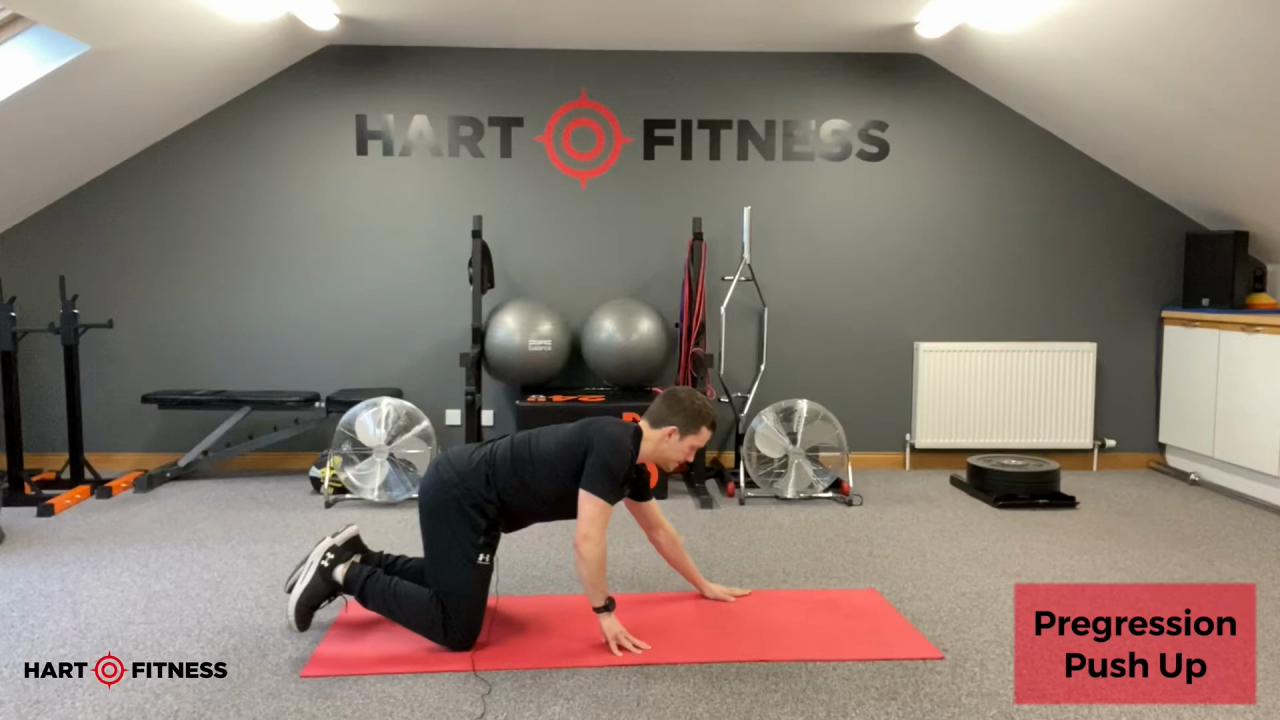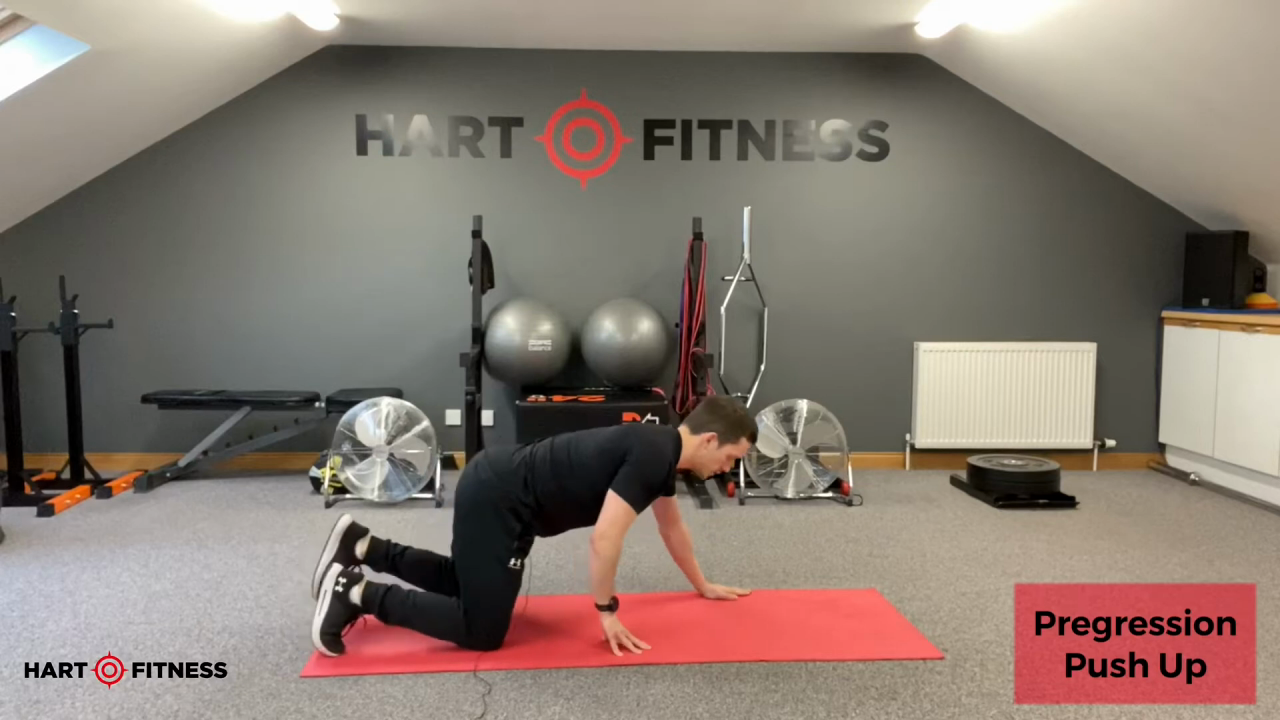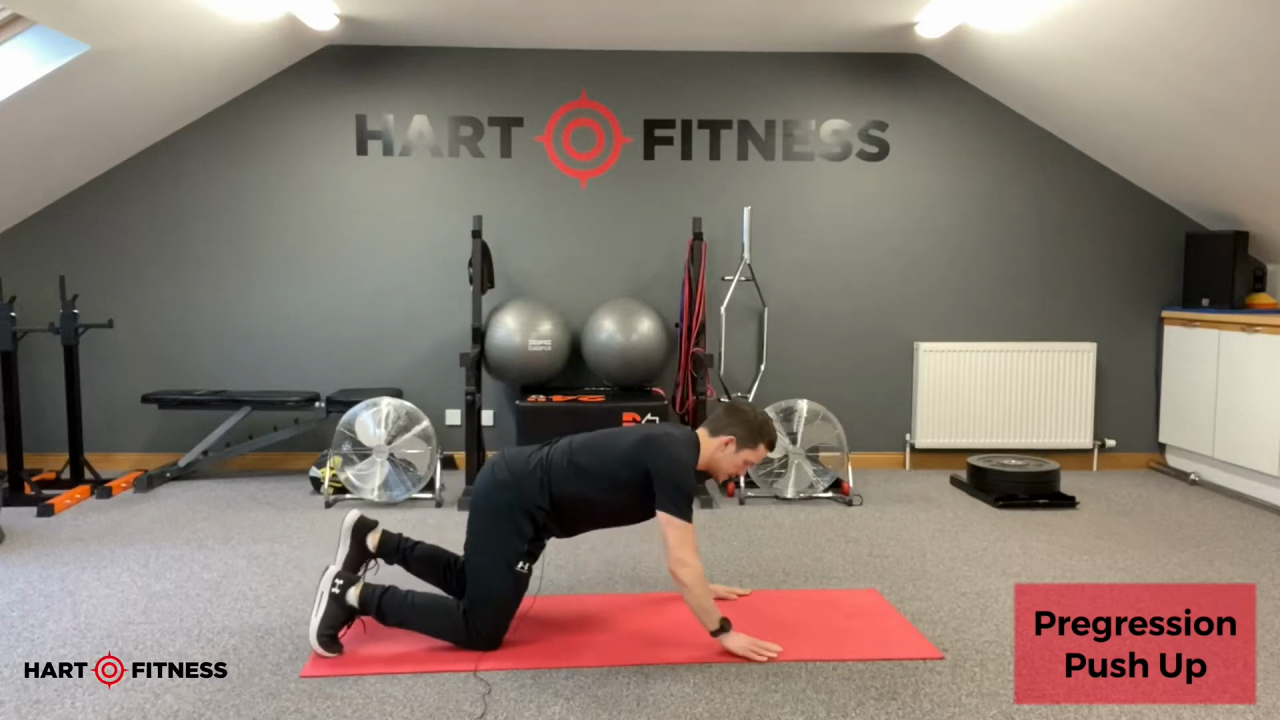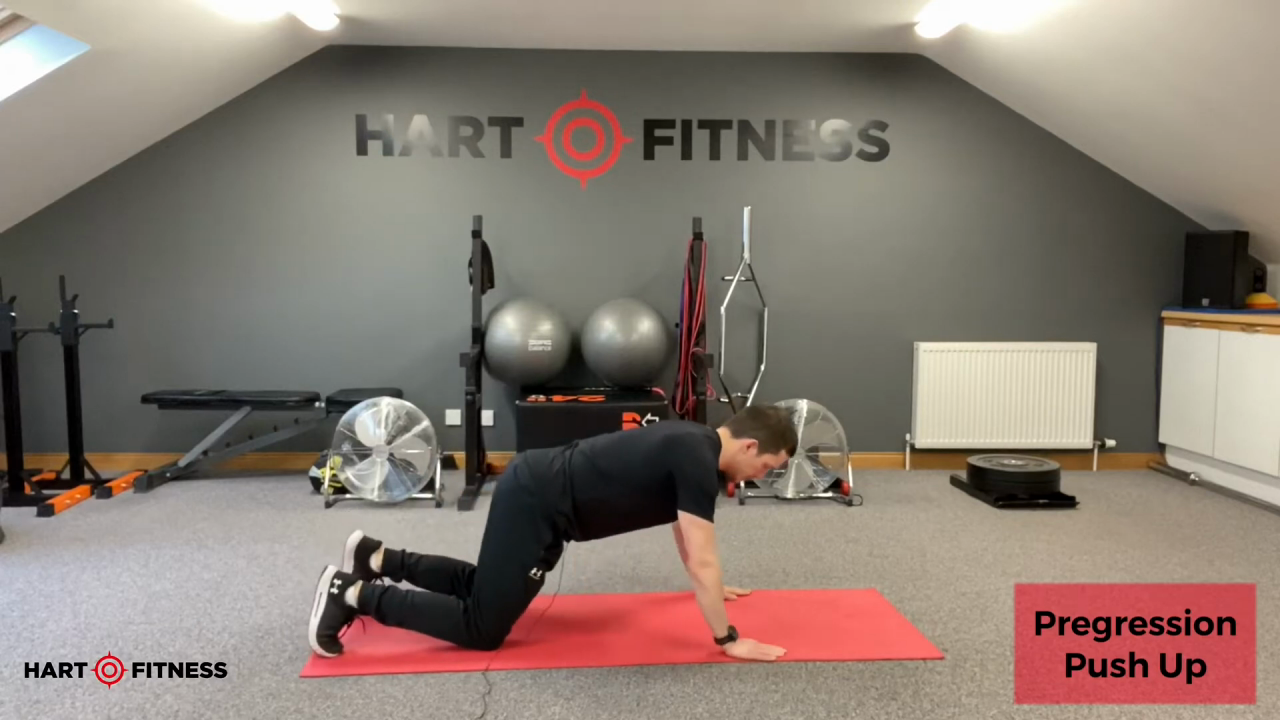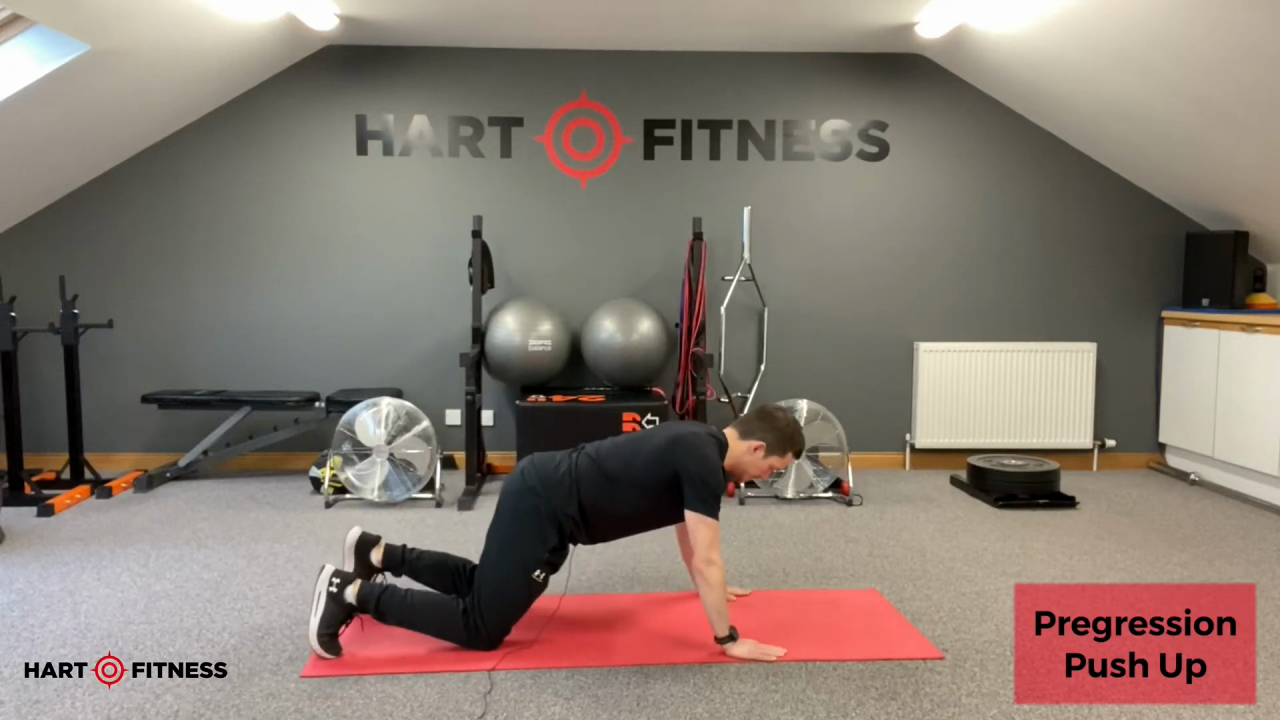
dt=0.4s
person 1, frame 1
left shoulder: (629, 458)
right shoulder: (613, 446)
left elbow: (657, 528)
right elbow: (588, 540)
left wrist: (703, 585)
right wrist: (605, 612)
left hip: (460, 488)
right hip: (456, 495)
left knee: (455, 585)
right knee: (457, 630)
left ankle: (355, 556)
right ankle: (342, 573)
person 1, frame 2
left shoulder: (661, 451)
right shoulder: (653, 453)
left elbow: (672, 526)
right elbow: (605, 537)
left wrist: (702, 585)
right wrist: (607, 612)
left hip: (495, 488)
right hip: (496, 498)
left knee: (464, 587)
right knee: (483, 630)
left ankle: (361, 547)
right ankle: (357, 592)
person 1, frame 3
left shoulder: (675, 444)
right shoulder: (676, 461)
right elbow: (681, 563)
left wrist: (702, 587)
right wrist: (723, 632)
left hip: (512, 486)
right hip: (512, 499)
left knee: (475, 585)
right knee: (481, 629)
left ankle: (373, 539)
right ankle: (353, 594)
person 1, frame 4
left shoulder: (692, 443)
right shoulder: (698, 462)
left elbow: (683, 530)
right elbow: (702, 560)
left wrist: (709, 587)
right wrist: (728, 640)
left hip: (534, 488)
right hip: (535, 502)
left knee: (485, 588)
right knee: (482, 627)
left ankle: (375, 559)
right ankle: (352, 593)
person 1, frame 5
left shoulder: (698, 443)
right shoulder: (704, 462)
left elbow: (686, 530)
right elbow: (706, 559)
left wrist: (709, 588)
right wrist: (728, 639)
left hip: (540, 492)
right hip: (540, 506)
left knee: (487, 587)
right knee: (481, 626)
left ankle: (376, 554)
right ankle: (349, 591)
